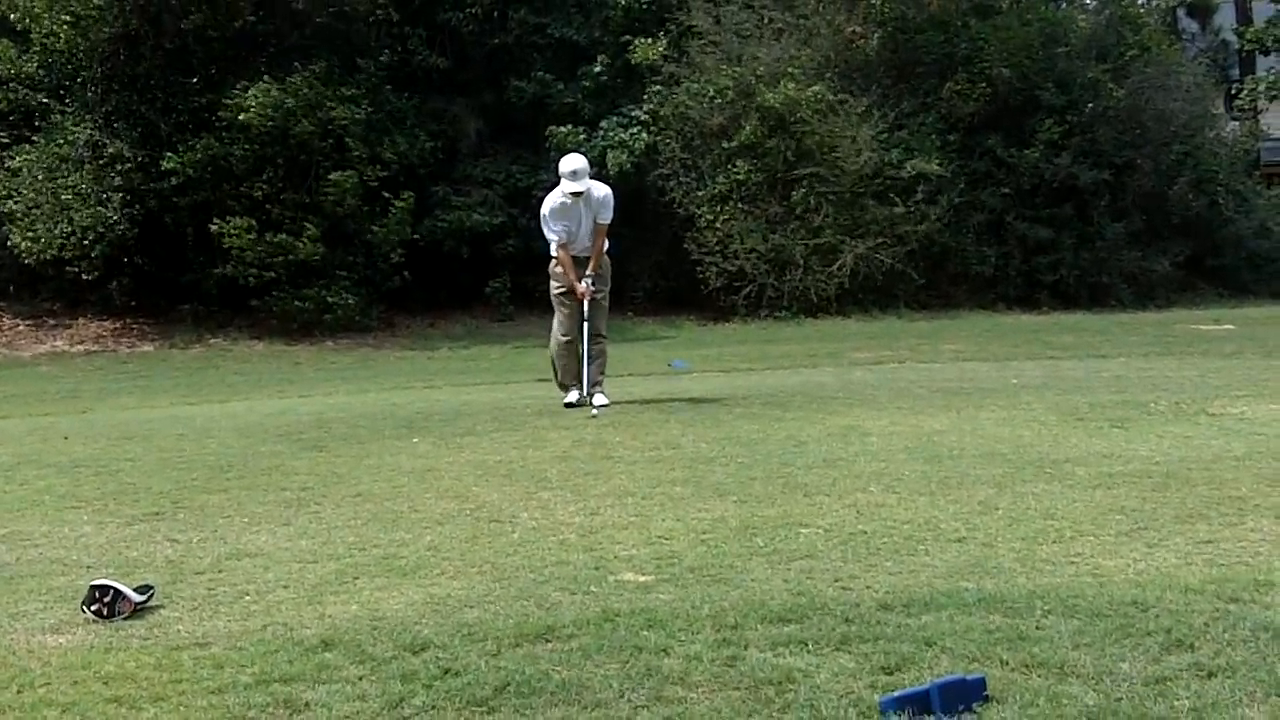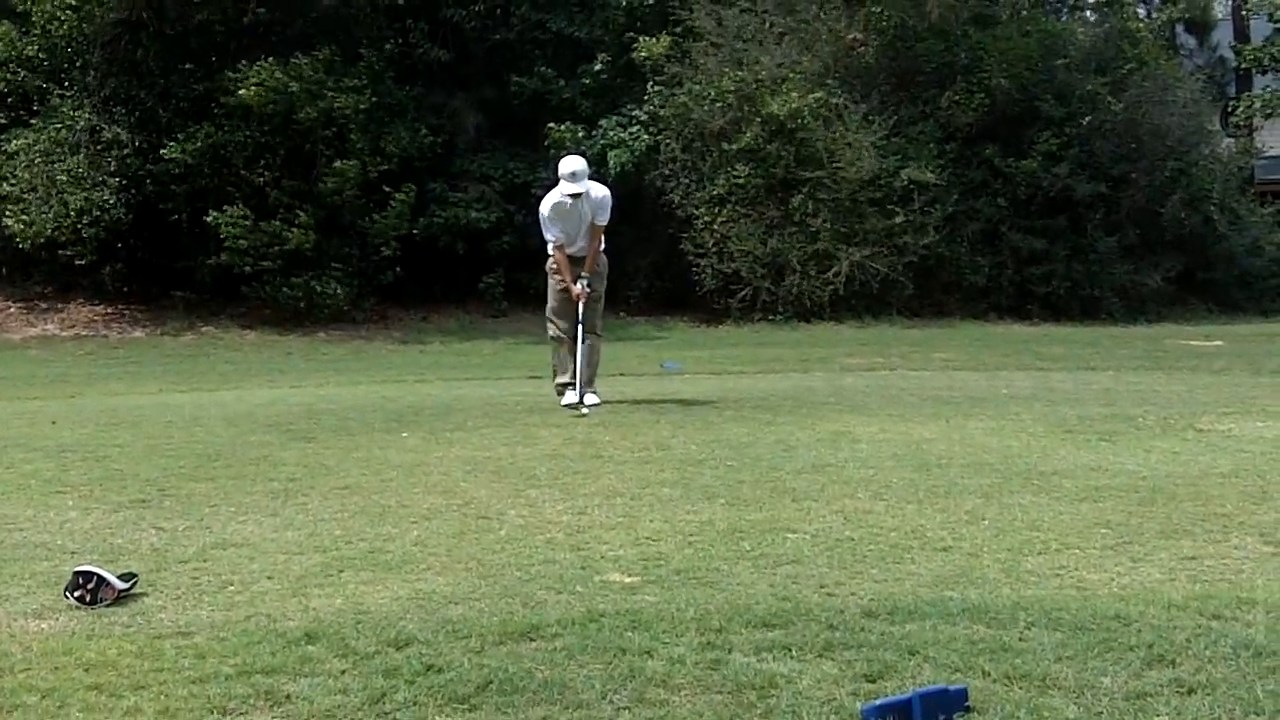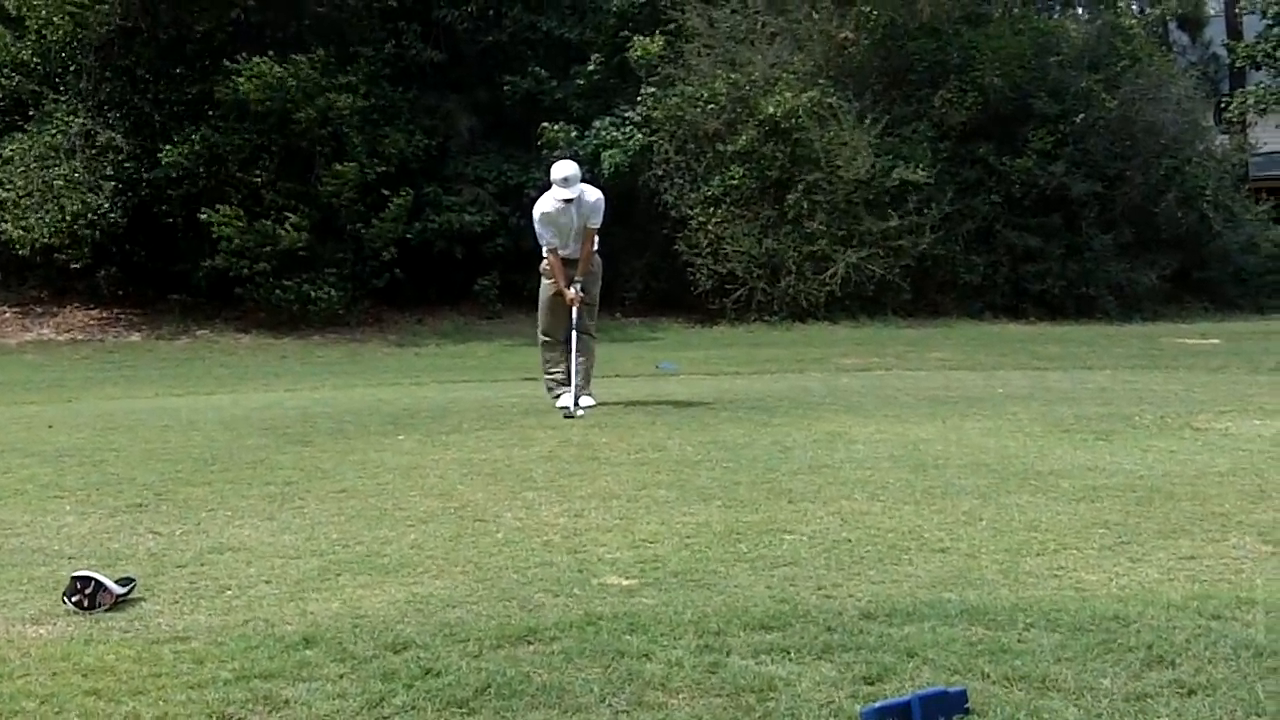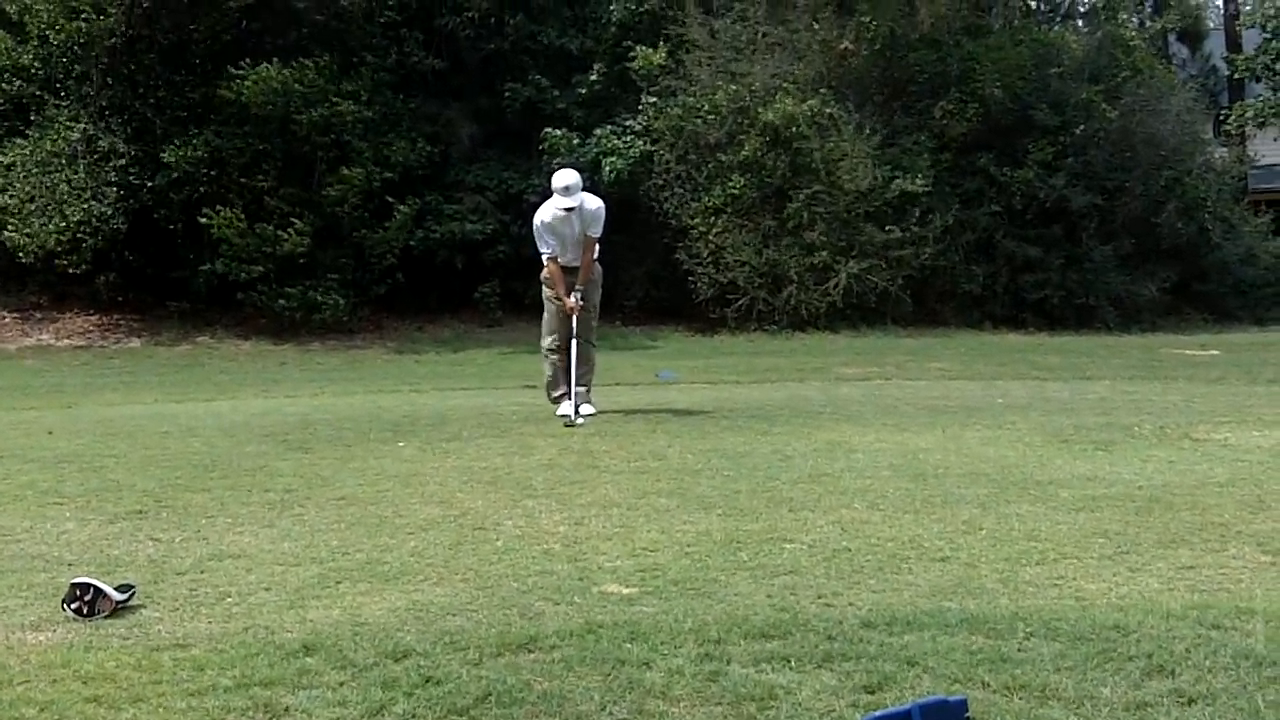
dt=0.2s
person 1, frame 1
left shoulder: (603, 194)
right shoulder: (551, 204)
left elbow: (599, 238)
right elbow: (561, 247)
left wrist: (589, 276)
right wrist: (575, 283)
left hip: (596, 262)
right hip: (564, 264)
left knee: (597, 329)
right knee: (565, 331)
left ankle: (595, 388)
right ankle: (571, 387)
person 1, frame 2
left shoulder: (601, 195)
right shoulder: (550, 205)
left elbow: (595, 239)
right elbow: (558, 248)
left wrist: (585, 277)
right wrist: (570, 284)
left hip: (592, 261)
right hip: (562, 263)
left knee: (590, 327)
right knee: (560, 328)
left ankle: (587, 387)
right ankle: (567, 387)
person 1, frame 3
left shoulder: (594, 198)
right shoulder: (542, 208)
left elbow: (588, 242)
right elbow: (552, 251)
left wrist: (578, 281)
right wrist: (564, 289)
left hip: (587, 263)
right hip: (556, 265)
left knee: (585, 329)
right knee: (552, 331)
left ankle: (583, 388)
right ankle: (561, 389)
person 1, frame 4
left shoulder: (595, 207)
right shoulder: (543, 216)
left elbow: (588, 250)
right elbow: (552, 260)
left wrist: (578, 289)
right wrist: (564, 297)
left hip: (587, 271)
right hip: (556, 273)
left knee: (585, 336)
right knee: (554, 339)
left ankle: (583, 396)
right ankle: (562, 397)
